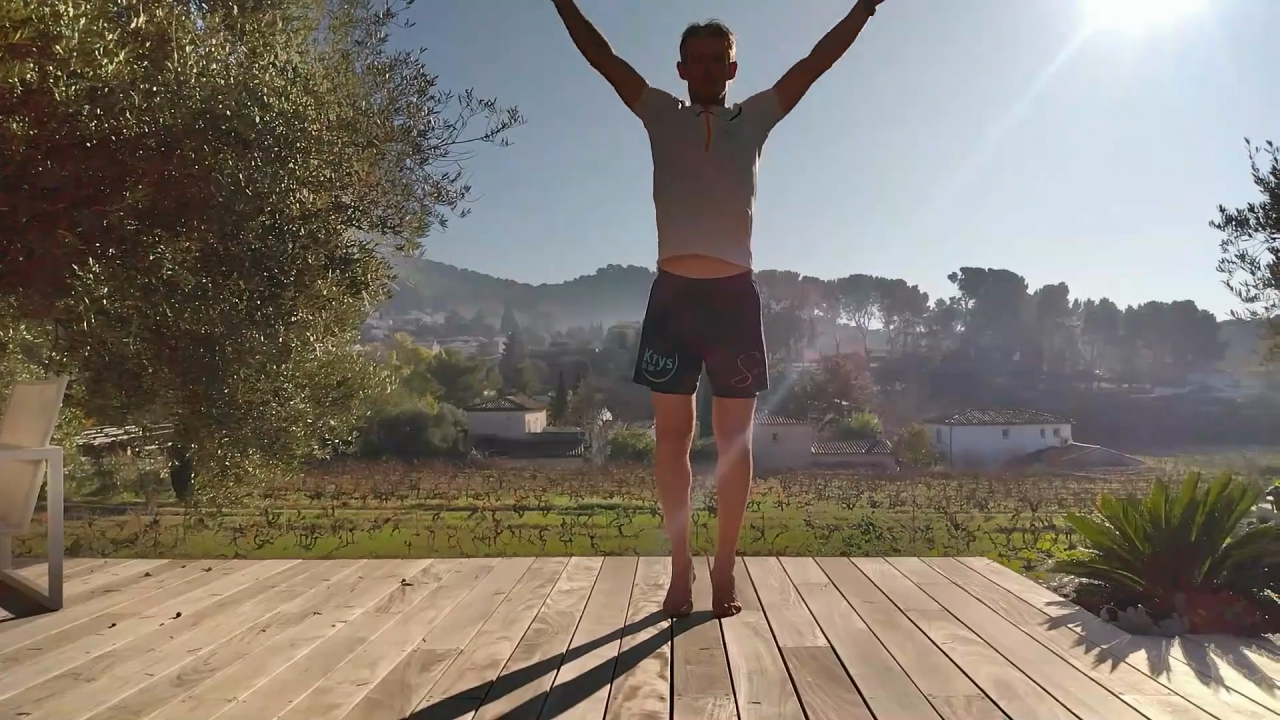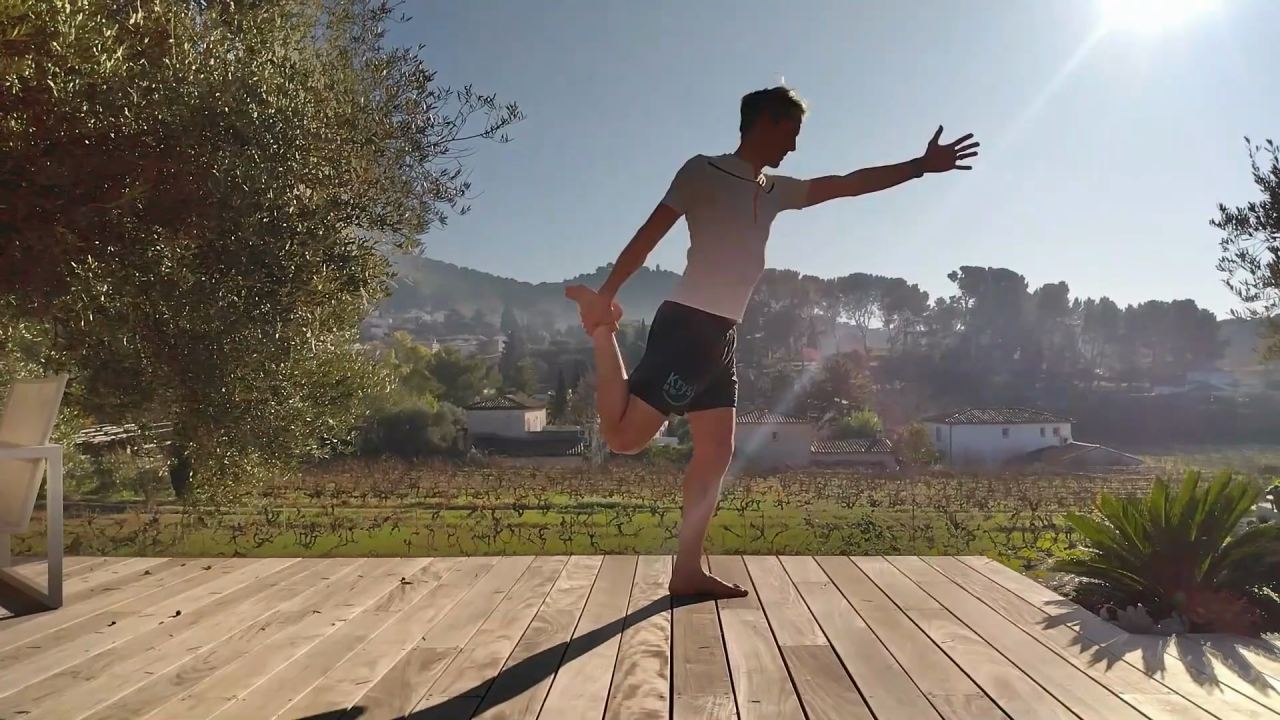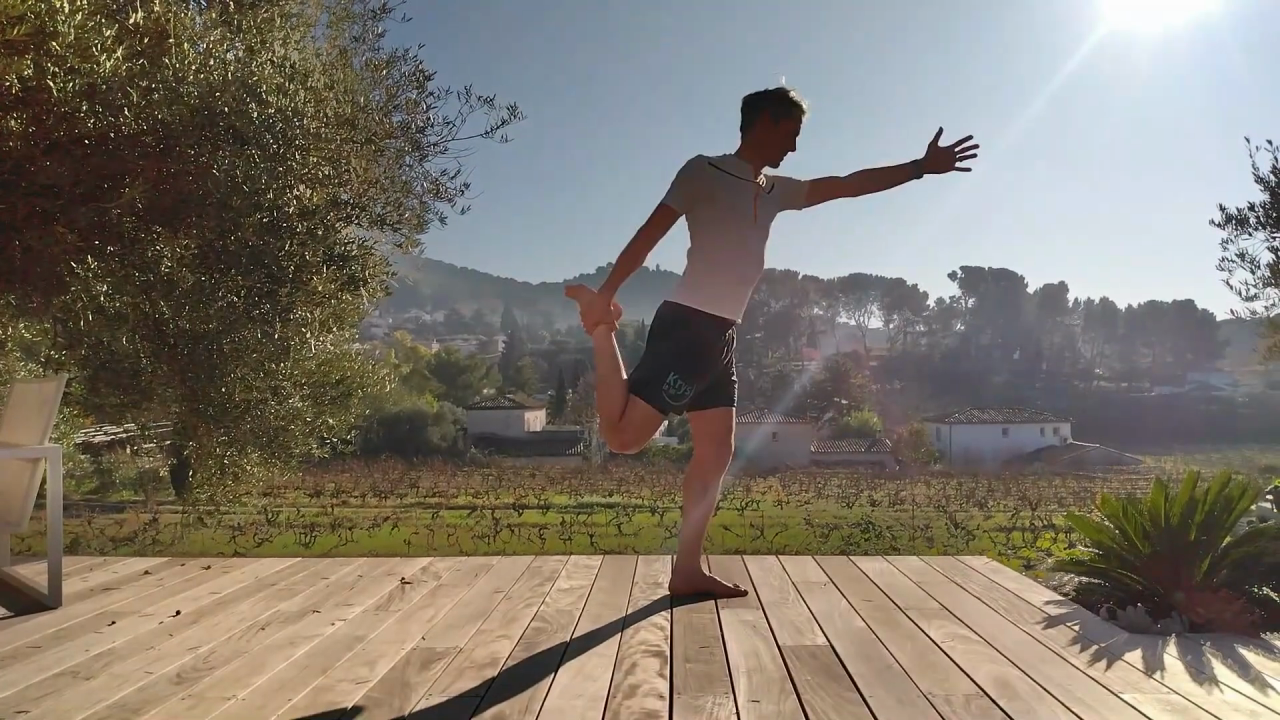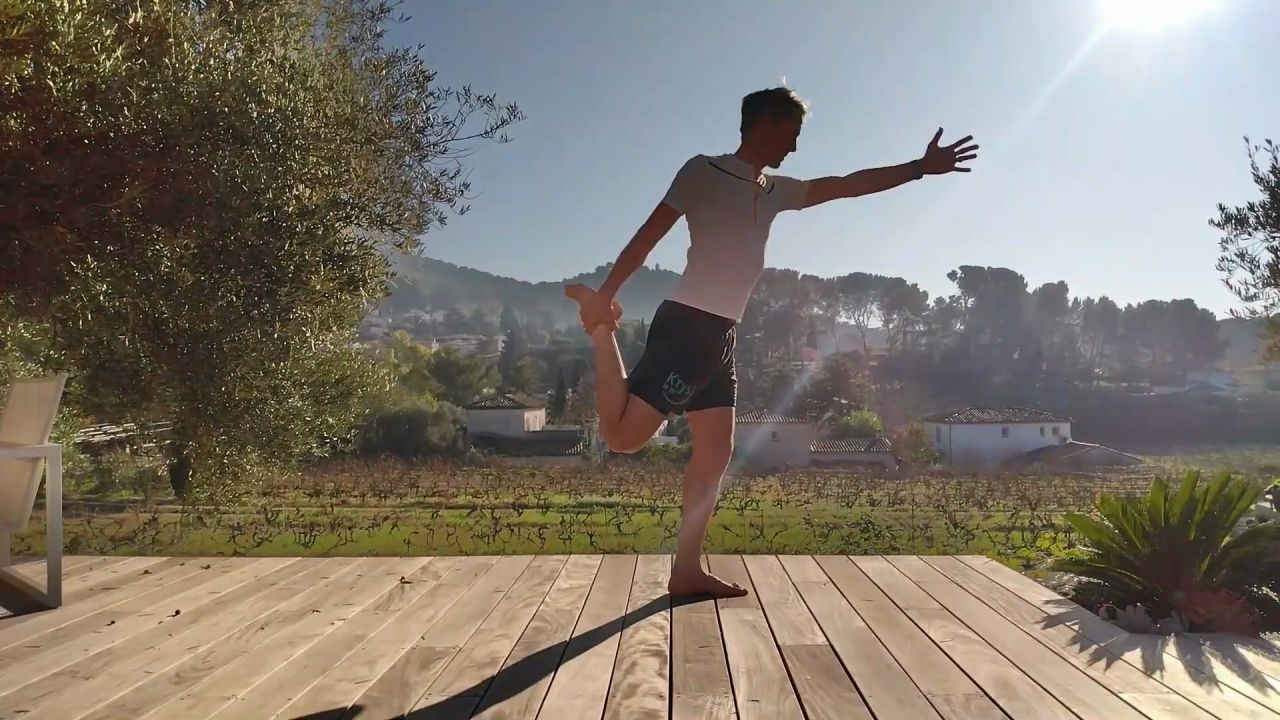
dt=0.4s
person 1, frame 1
left shoulder: (753, 119)
right shoulder: (661, 115)
left elbow: (818, 60)
right elbow: (602, 57)
left hip: (733, 295)
right hip: (673, 294)
left knee: (733, 437)
right knee: (673, 434)
left ankle: (724, 569)
right ankle: (681, 570)
person 1, frame 2
left shoulder: (775, 191)
right shoulder: (704, 172)
left elbow: (849, 184)
right elbow: (649, 234)
left wrist: (921, 166)
right wrist: (605, 297)
left hip: (720, 336)
right hip: (688, 326)
left knee: (716, 453)
right knee: (623, 435)
left ankle: (688, 570)
person 1, frame 3
left shoulder: (775, 191)
right shoulder: (704, 171)
left elbow: (849, 185)
right elbow: (648, 235)
left wrist: (920, 167)
right wrist: (604, 297)
left hip: (719, 335)
right hip: (687, 325)
left knee: (715, 453)
right knee: (622, 435)
left ankle: (687, 570)
person 1, frame 4
left shoulder: (775, 191)
right shoulder: (704, 171)
left elbow: (848, 185)
right elbow: (648, 234)
left wrist: (920, 167)
right wrist: (605, 296)
left hip: (719, 335)
right hip: (687, 325)
left knee: (715, 452)
right knee: (622, 435)
left ankle: (687, 570)
